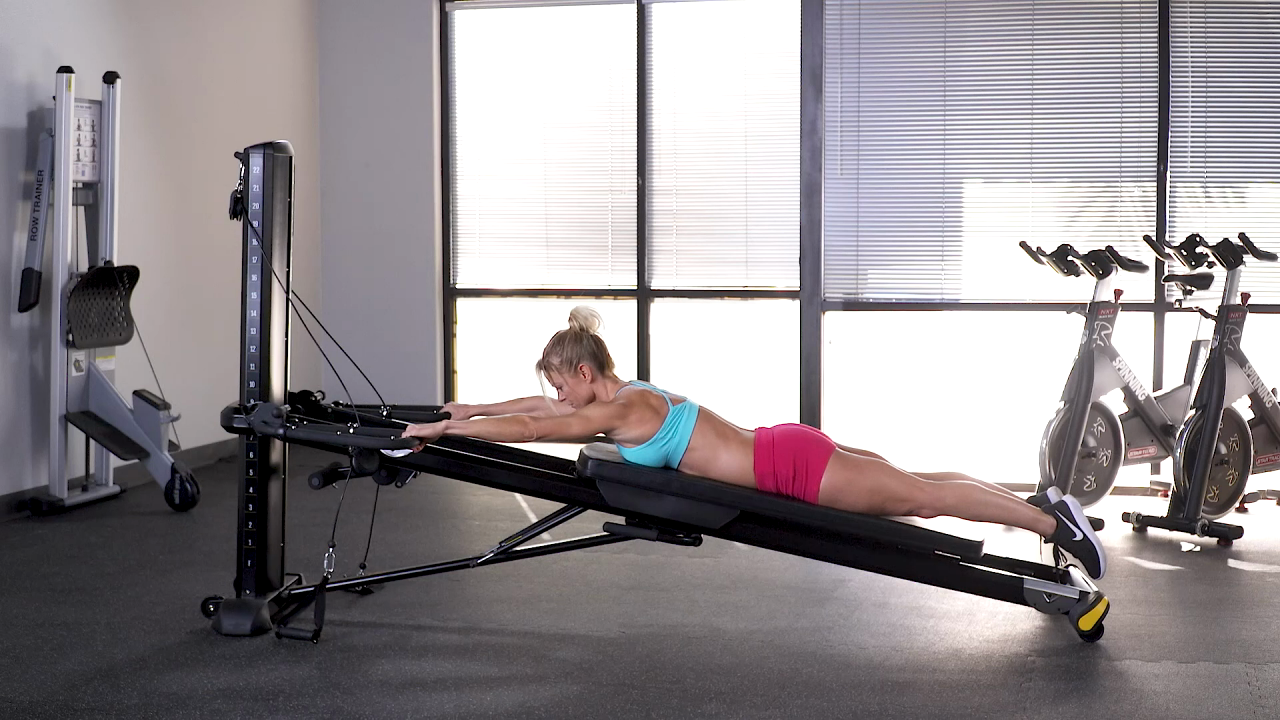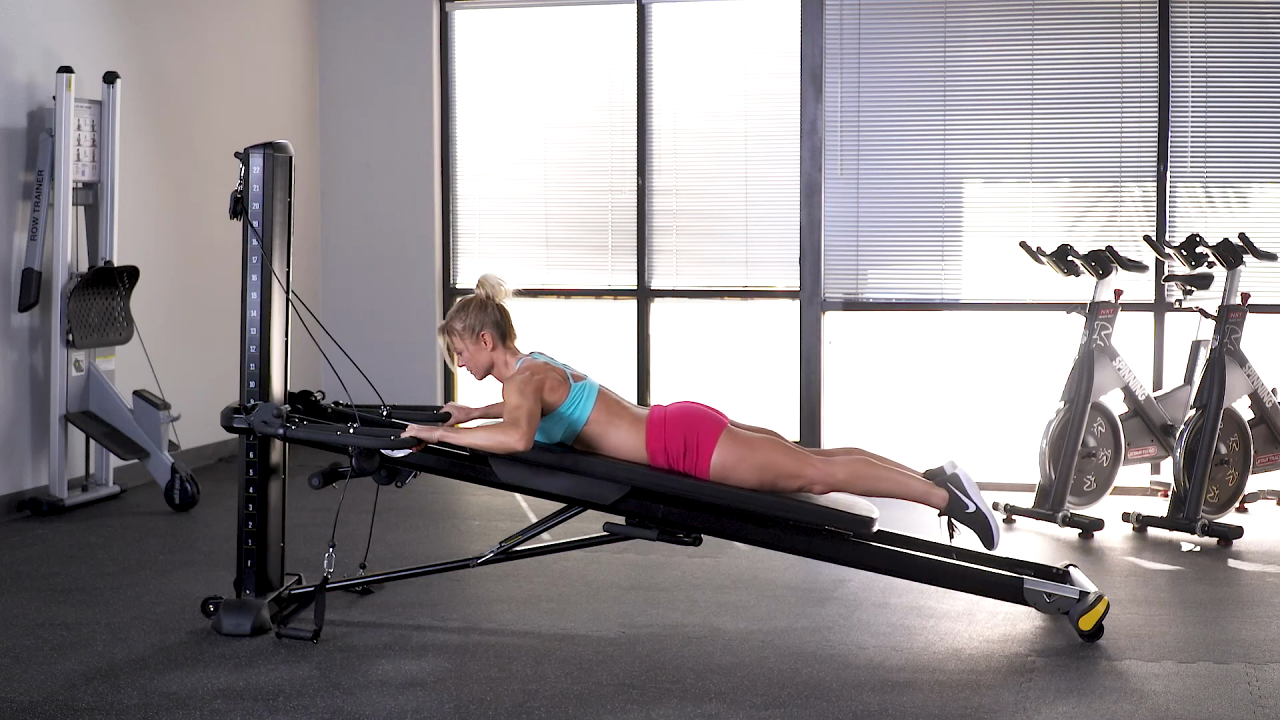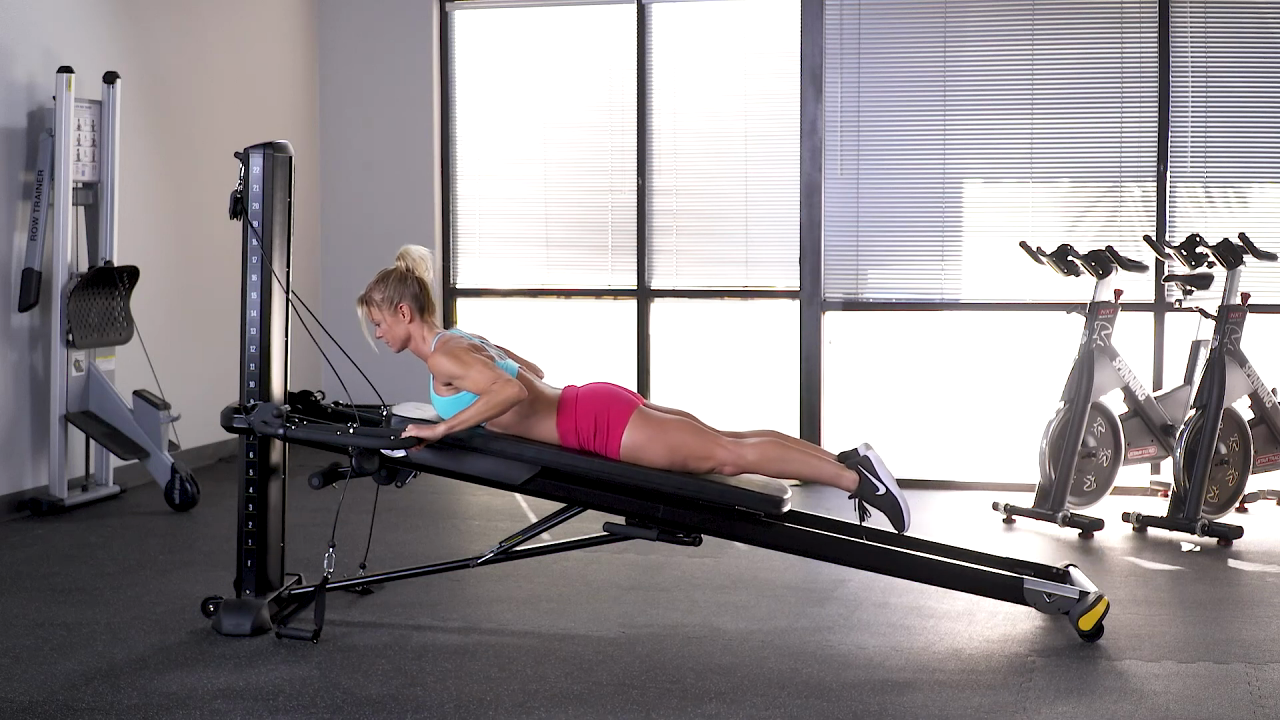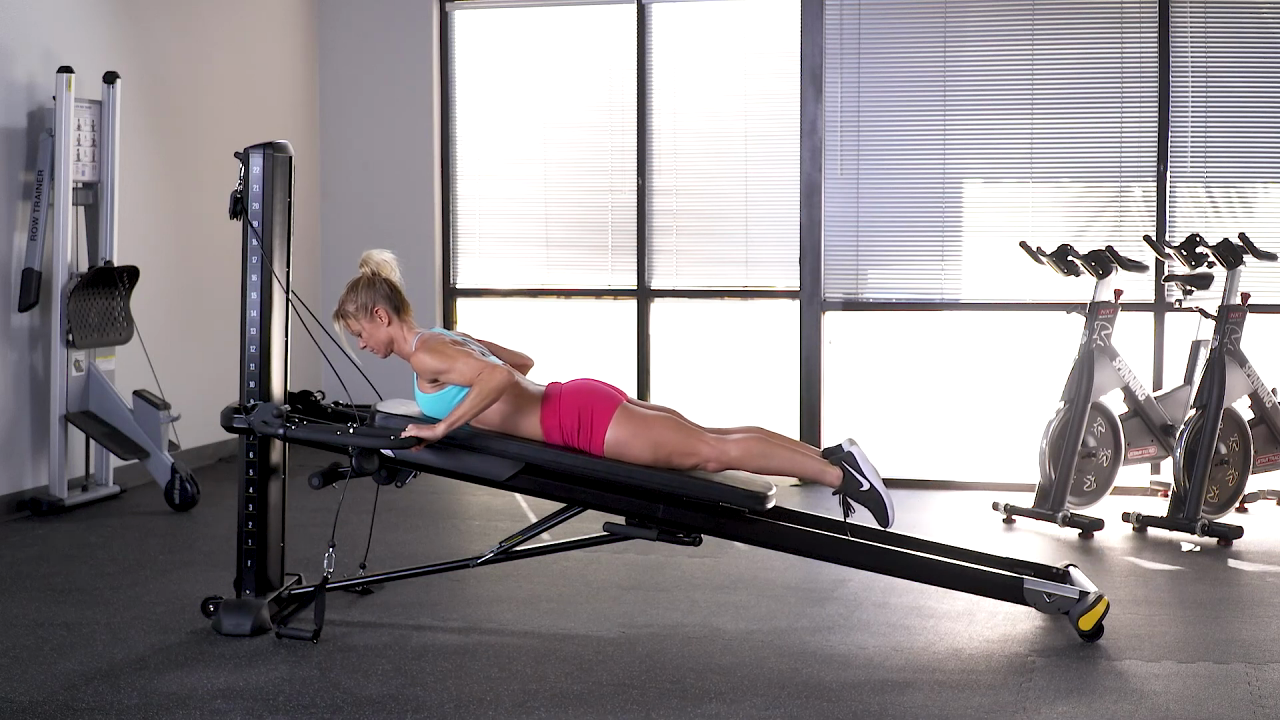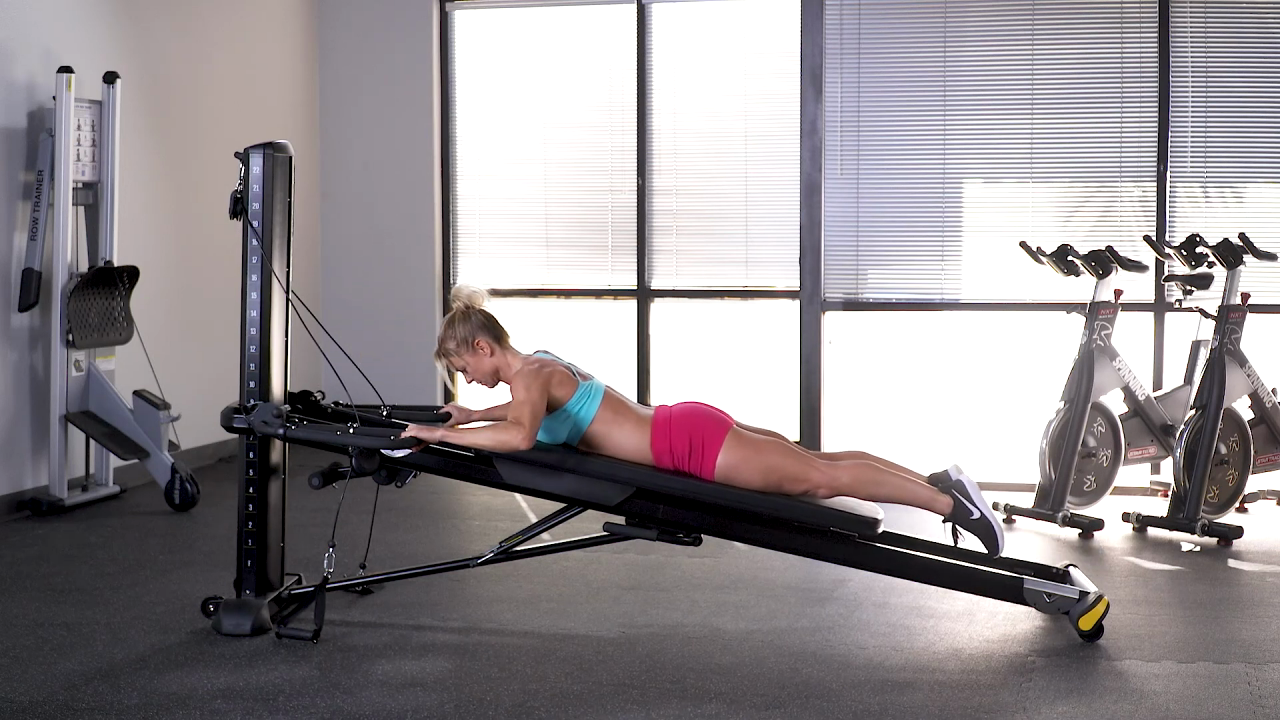
dt=1s
person 1, frame 1
left shoulder: (623, 410)
right shoulder: (620, 394)
left elbow: (530, 429)
right elbow: (547, 406)
left wrist: (442, 430)
right wrist: (472, 406)
left hip: (790, 465)
right hip: (787, 452)
left knee: (922, 498)
right knee: (917, 488)
left ankle: (1052, 521)
right ankle: (1041, 503)
person 1, frame 2
left shoulder: (520, 378)
right shoulder: (533, 364)
left elbow: (518, 439)
left wrist: (443, 434)
right wrist: (478, 412)
left hip: (683, 442)
right hip: (683, 428)
left knee: (816, 474)
right knee: (810, 461)
left ankle: (943, 496)
right ankle: (934, 478)
person 1, frame 3
left shoulder: (442, 355)
right shoulder: (460, 339)
left elbow: (511, 391)
left wrist: (442, 427)
right wrist: (464, 399)
left hip: (595, 423)
right hip: (597, 407)
left knee: (727, 458)
right knee: (729, 440)
left ankle: (856, 478)
right ankle: (847, 461)
person 1, frame 4
left shoulder: (423, 353)
right shoulder: (443, 337)
left elbow: (497, 376)
left wrist: (443, 427)
right wrist: (460, 396)
left hip: (582, 420)
right hip: (583, 405)
left knee: (711, 453)
right knee: (712, 437)
left ankle: (840, 474)
right ankle: (831, 456)
person 1, frame 5
left shoulder: (527, 372)
right shoulder: (539, 363)
left elbow: (521, 437)
right elbow: (530, 413)
left wrist: (445, 434)
right wrist: (474, 414)
left hip: (688, 443)
right hip: (690, 428)
left knee: (820, 479)
right knee: (820, 465)
left ankle: (946, 503)
right ankle: (939, 484)
